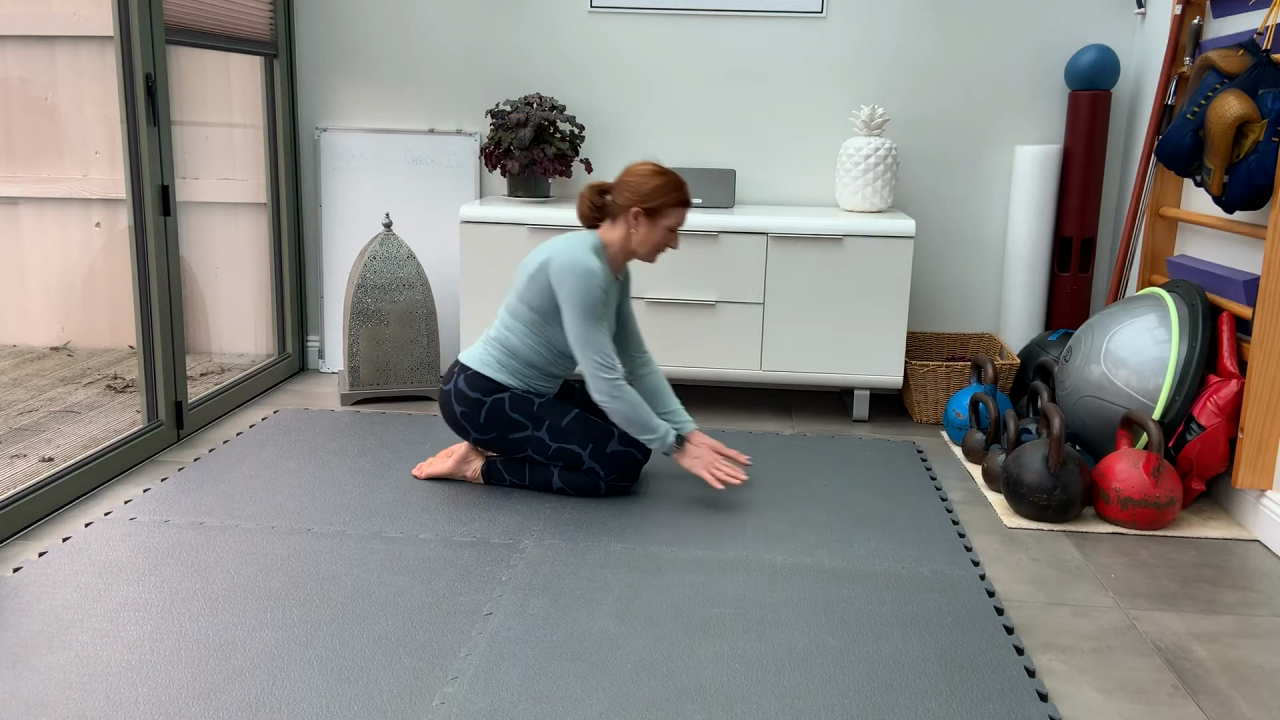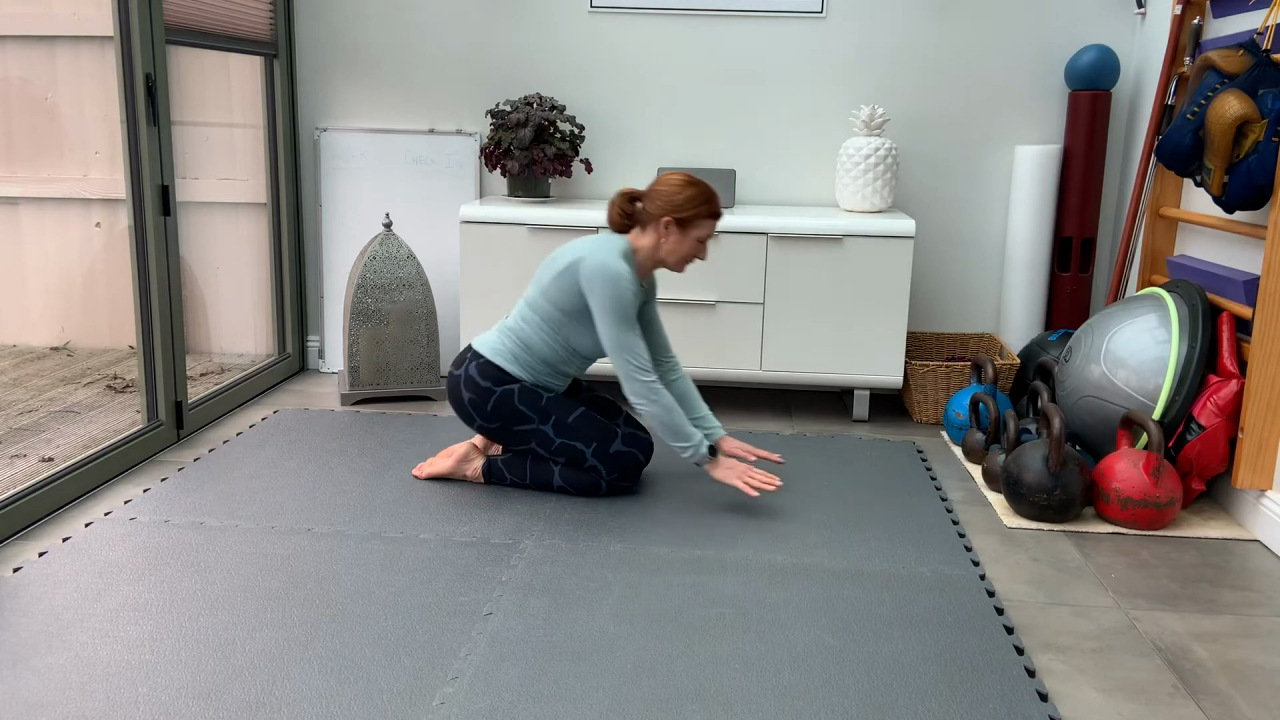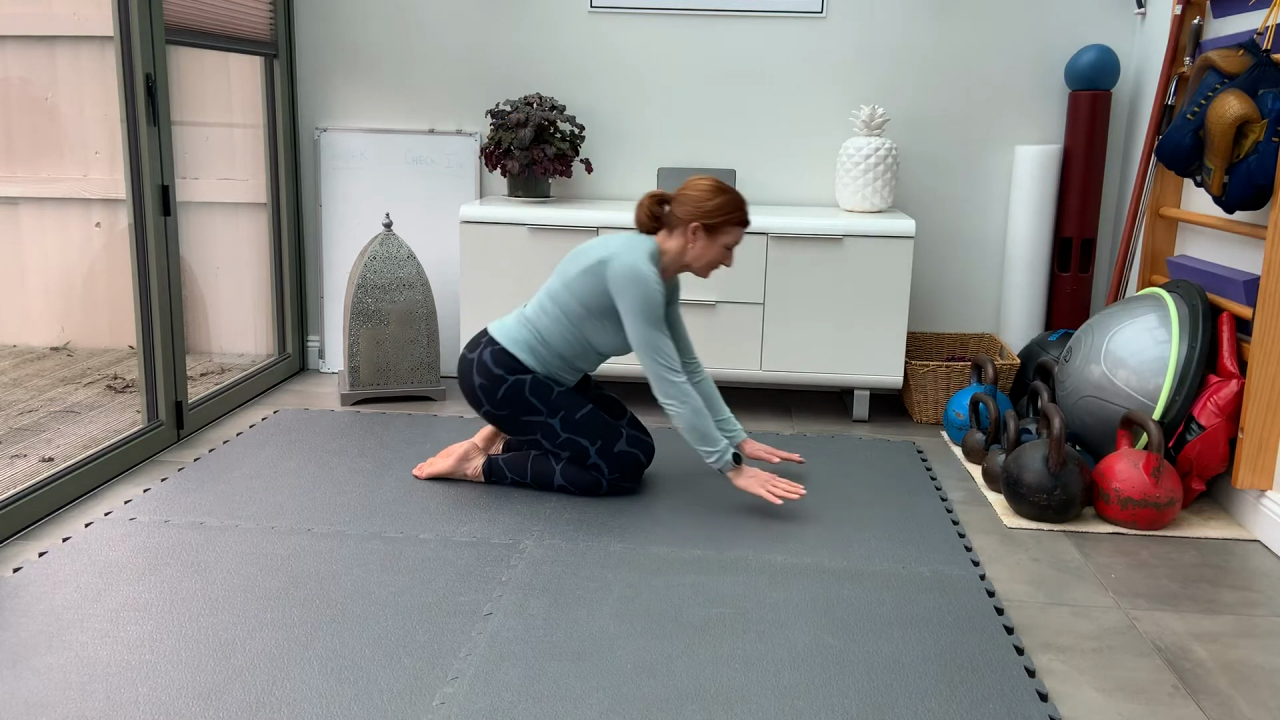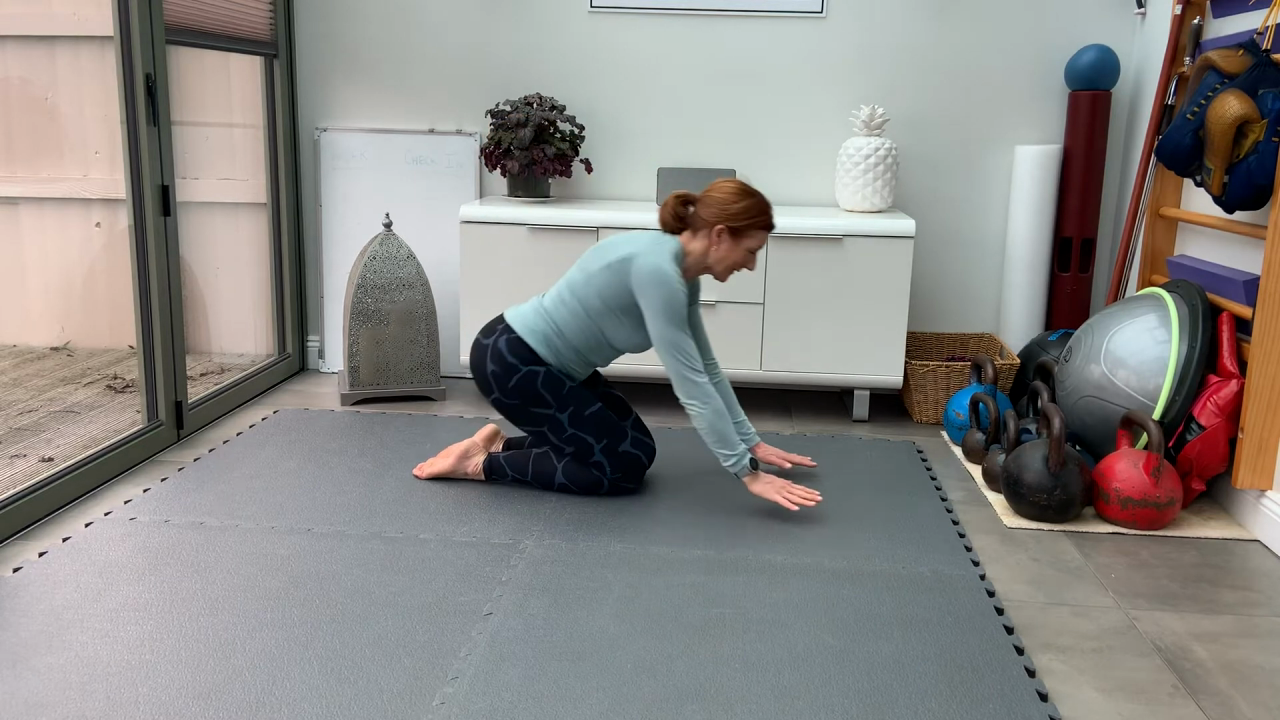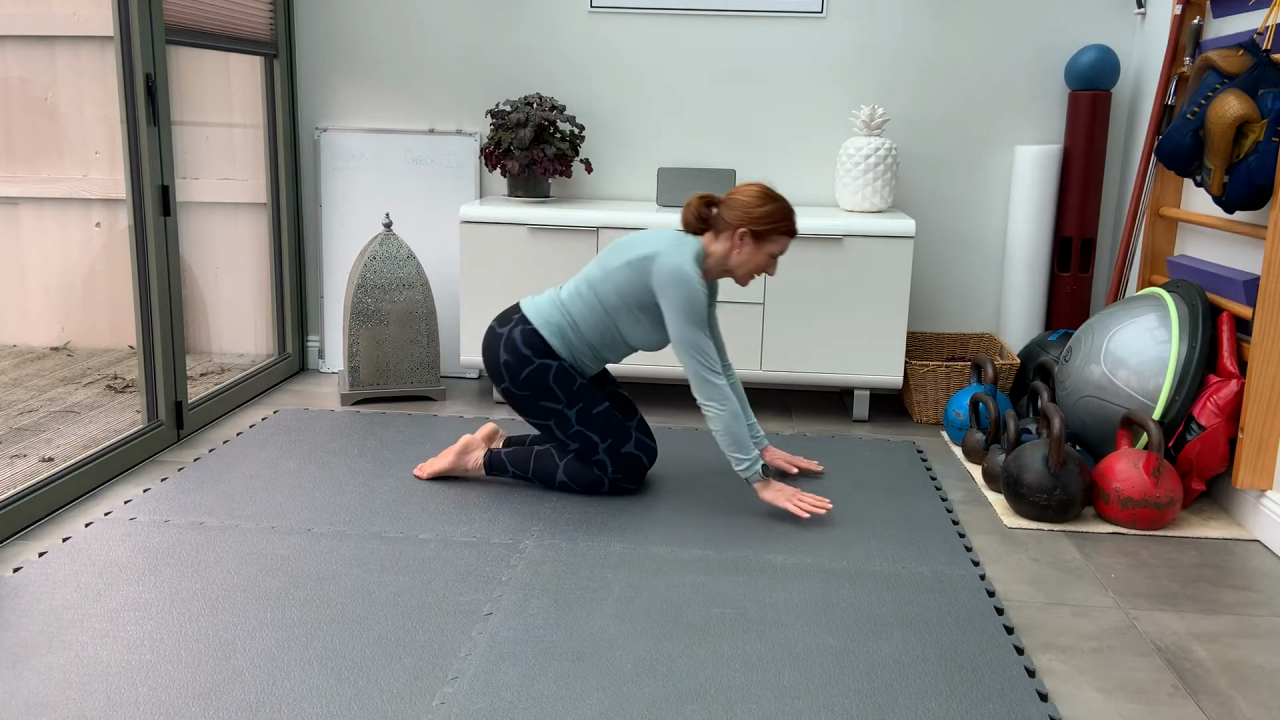
dt=0.1s
person 1, frame 1
left shoulder: (614, 268)
right shoulder: (579, 266)
left elbow: (638, 361)
right elbow: (604, 382)
left wrist: (687, 429)
right wrist: (673, 446)
left hip: (522, 390)
right hip: (484, 395)
left knee: (633, 446)
right knee: (619, 464)
left ankle: (493, 445)
right ankle: (480, 466)
person 1, frame 2
left shoulder: (639, 273)
right shoulder: (607, 269)
left elbow: (664, 366)
right elbow: (640, 384)
left wrist: (716, 437)
right wrist: (706, 457)
left hip: (532, 384)
right hip: (489, 385)
left knee: (635, 446)
right knee: (621, 465)
left ankle: (501, 442)
right ankle: (482, 466)
person 1, frame 3
left shoulder: (661, 272)
right shoulder: (633, 270)
left elbow: (689, 368)
right elbow: (669, 385)
left wrist: (737, 439)
right wrist: (730, 466)
left hip: (533, 369)
right hip: (498, 371)
left knee: (635, 448)
right knee: (621, 466)
left ankle: (504, 442)
right ankle: (481, 464)
person 1, frame 4
left shoulder: (681, 271)
right shoulder: (657, 269)
left elbow: (706, 369)
right elbow: (691, 385)
left wrist: (751, 443)
right wrist: (747, 472)
left hip: (546, 362)
right hip: (512, 360)
left knee: (637, 449)
right knee: (623, 468)
left ankle: (503, 444)
right ankle: (483, 464)
person 1, frame 5
left shoulder: (699, 268)
right shoulder: (678, 269)
left elbow: (720, 371)
right elbow: (707, 387)
left wrist: (759, 445)
right wrist: (759, 479)
left hip: (555, 350)
right hip: (524, 350)
left knee: (638, 450)
right knee: (624, 468)
left ankle: (498, 439)
right ankle: (483, 457)
